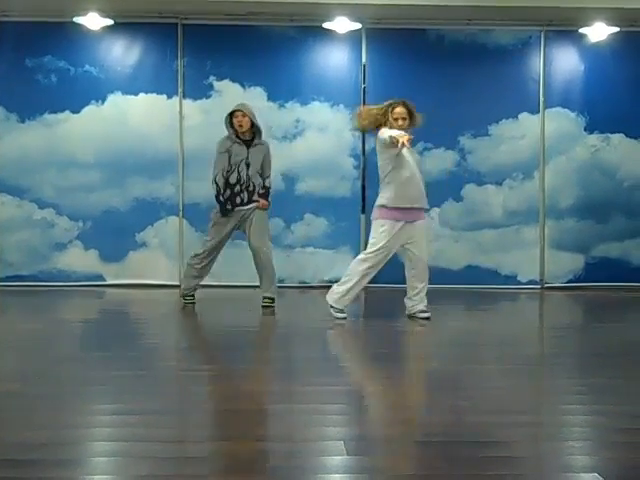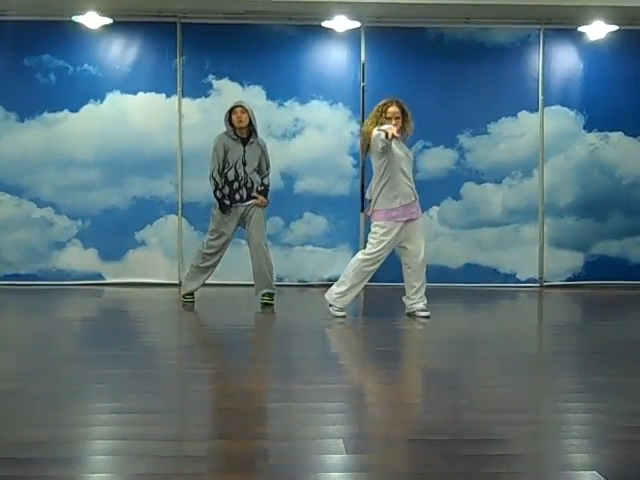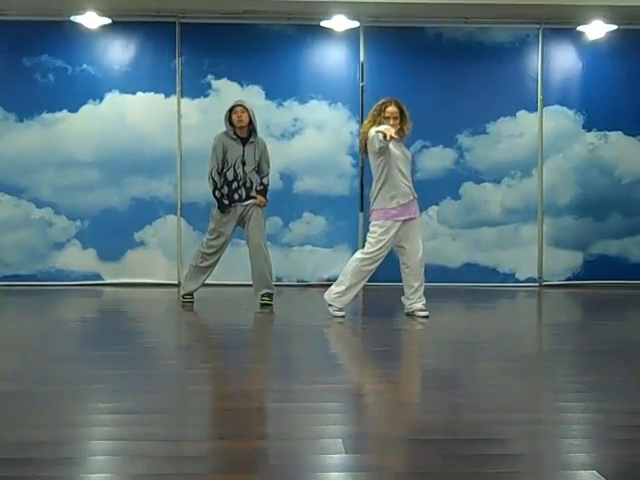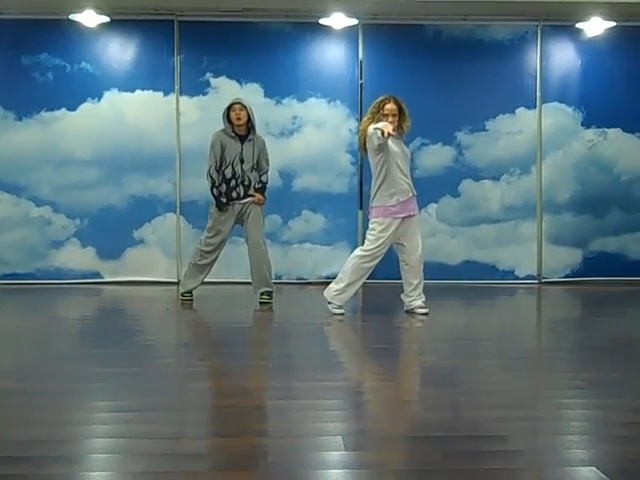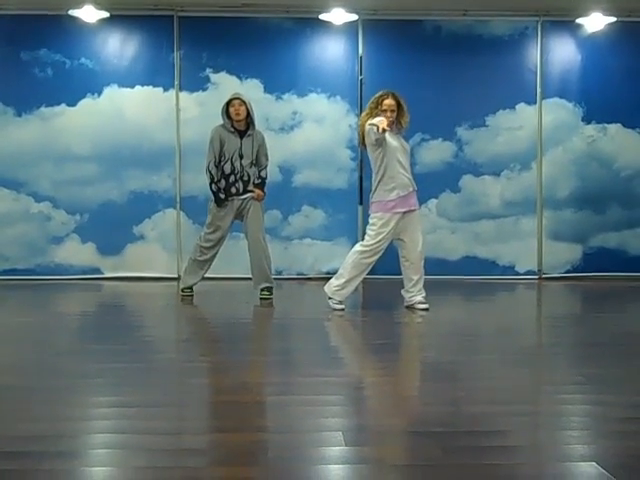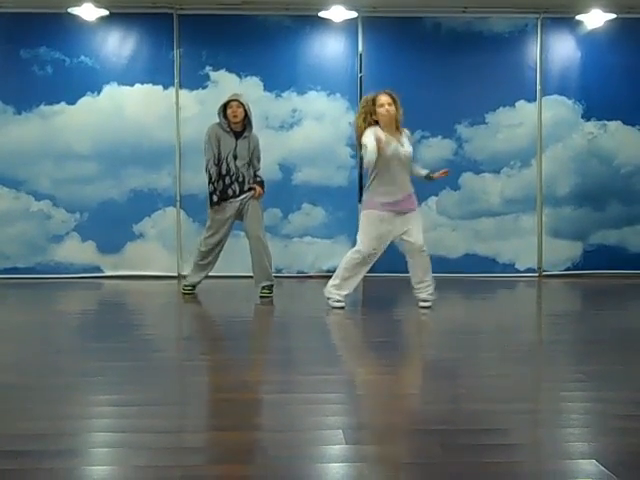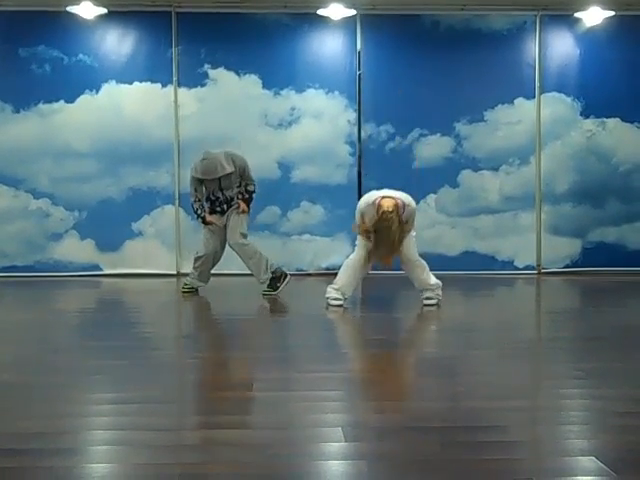
dt=0.4s
person 1, frame 1
left shoulder: (406, 144)
right shoulder: (385, 137)
right elbow: (387, 137)
right wrist: (398, 136)
left hip: (415, 211)
right hip: (390, 211)
left knee: (419, 260)
right knee: (371, 257)
left ankle: (416, 305)
right ankle: (337, 299)
person 1, frame 2
left shoulder: (398, 142)
right shoulder: (379, 139)
right elbow: (380, 135)
left wrist: (372, 203)
right wrist: (386, 130)
left hip: (411, 208)
right hip: (388, 212)
left knee: (416, 259)
right knee: (370, 256)
left ankle: (416, 303)
right ankle: (336, 298)
person 1, frame 3
left shoulder: (398, 142)
right shoulder: (376, 139)
right elbow: (377, 136)
right wrist: (384, 130)
left hip: (409, 207)
right hip: (387, 212)
left knee: (414, 258)
right knee: (368, 256)
left ankle: (414, 303)
right ankle: (335, 298)
person 1, frame 4
left shoulder: (397, 139)
right shoulder: (376, 137)
right elbow: (375, 133)
right wrist: (382, 127)
left hip: (408, 204)
right hip: (386, 208)
left knee: (413, 255)
right knee: (368, 253)
left ankle: (414, 300)
right ankle: (335, 295)
person 1, frame 5
left shoulder: (396, 134)
right shoulder: (374, 132)
right elbow: (372, 128)
right wrist: (377, 122)
left hip: (408, 199)
right hip: (386, 203)
left knee: (414, 251)
right knee: (368, 248)
left ankle: (414, 296)
right ankle: (335, 291)
person 1, frame 6
left shoulder: (404, 135)
right shoulder: (371, 134)
right elbow: (369, 162)
left wrist: (428, 175)
right wrist: (377, 147)
left hip: (405, 202)
right hip: (378, 204)
left knee: (417, 246)
right knee: (365, 250)
left ankle: (425, 292)
right ankle: (335, 290)
person 1, frame 7
left shoulder: (409, 206)
right shoulder: (365, 205)
left elbow: (407, 229)
right elbow: (363, 232)
left wrist: (392, 251)
right wrist: (375, 248)
right hip: (373, 230)
right knee: (360, 256)
left ankle: (432, 289)
right ankle: (336, 291)
person 2, frame 1
left shoulder: (262, 146)
right shoulder: (225, 144)
left elbow: (266, 175)
right elbow: (219, 175)
left wrist: (265, 198)
right wrist: (224, 204)
left hip: (254, 206)
right hip: (228, 207)
left knee: (261, 248)
right knee: (210, 247)
left ankle: (269, 293)
right ankle: (188, 288)
person 2, frame 2
left shoulder: (259, 144)
right shoulder: (222, 140)
left elbow: (265, 172)
right elbow: (215, 172)
left wrist: (264, 194)
right wrist: (222, 200)
left hip: (253, 203)
right hip: (228, 203)
left knee: (259, 246)
right knee: (212, 246)
left ankle: (267, 290)
right ankle: (189, 287)
person 2, frame 3
left shoulder: (259, 143)
right shoulder: (222, 140)
left elbow: (265, 172)
right elbow: (214, 172)
left wrist: (263, 194)
right wrist: (220, 200)
left hip: (252, 203)
right hip: (227, 203)
left knee: (258, 246)
right knee: (211, 246)
left ankle: (266, 290)
right ankle: (188, 287)
person 2, frame 4
left shoulder: (258, 141)
right shoulder: (220, 138)
left elbow: (264, 170)
right elbow: (212, 169)
left wrist: (261, 191)
right wrist: (218, 197)
left hip: (251, 201)
right hip: (225, 201)
left knee: (257, 243)
right knee: (210, 243)
left ankle: (265, 288)
right ankle: (187, 285)
person 2, frame 5
left shoulder: (257, 136)
right shoulder: (219, 132)
left elbow: (263, 165)
right elbow: (211, 164)
left wrist: (260, 187)
right wrist: (217, 193)
left hip: (250, 196)
right hip: (224, 197)
left knee: (257, 239)
right knee: (210, 239)
left ankle: (265, 284)
right ankle: (187, 281)
person 2, frame 6
left shoulder: (252, 138)
right shoulder: (215, 131)
right elbow: (211, 163)
left wrist: (259, 183)
right wrist: (213, 194)
left hip: (248, 195)
right hip: (223, 197)
left knee: (257, 236)
right knee: (212, 239)
left ankle: (266, 282)
right ankle: (192, 280)
person 2, frame 7
left shoulder: (237, 161)
right shoulder: (198, 171)
left elbow: (249, 182)
right elbow: (196, 198)
left wrist: (246, 200)
right wrist: (203, 216)
left hip: (236, 207)
right hip: (215, 211)
left knee: (237, 240)
right knee: (211, 249)
left ankle: (276, 274)
right ankle: (194, 280)
